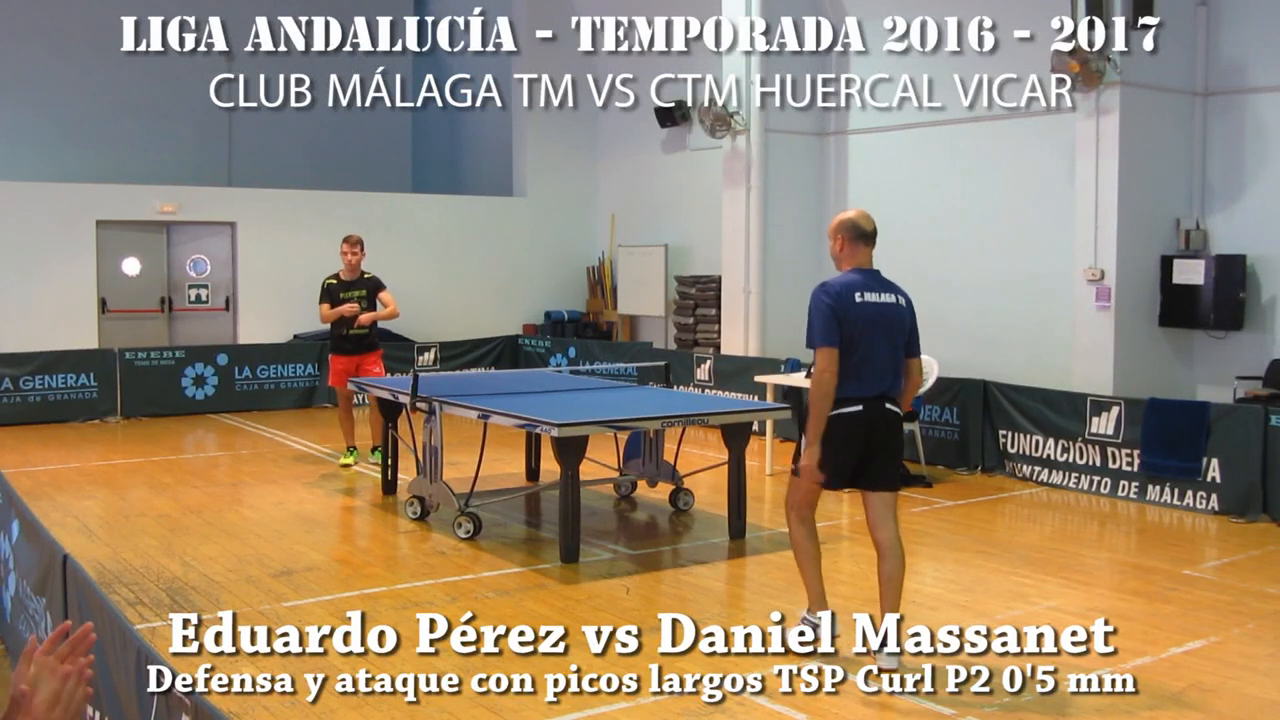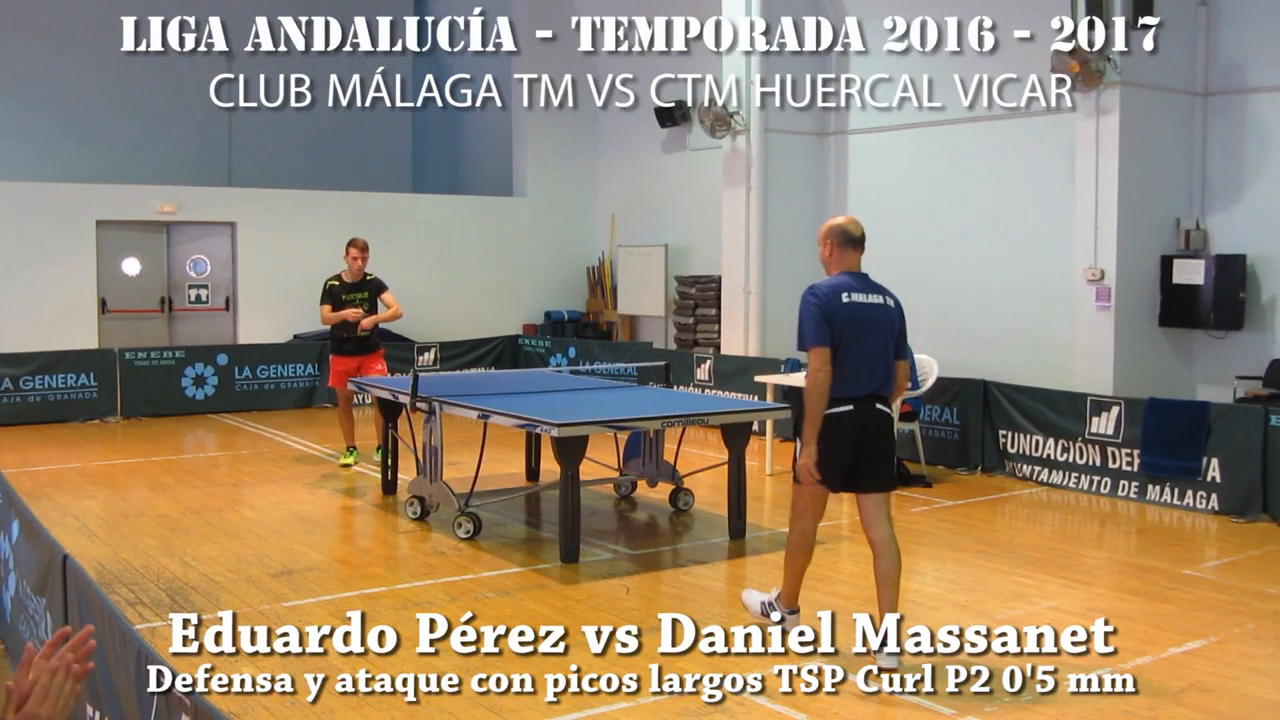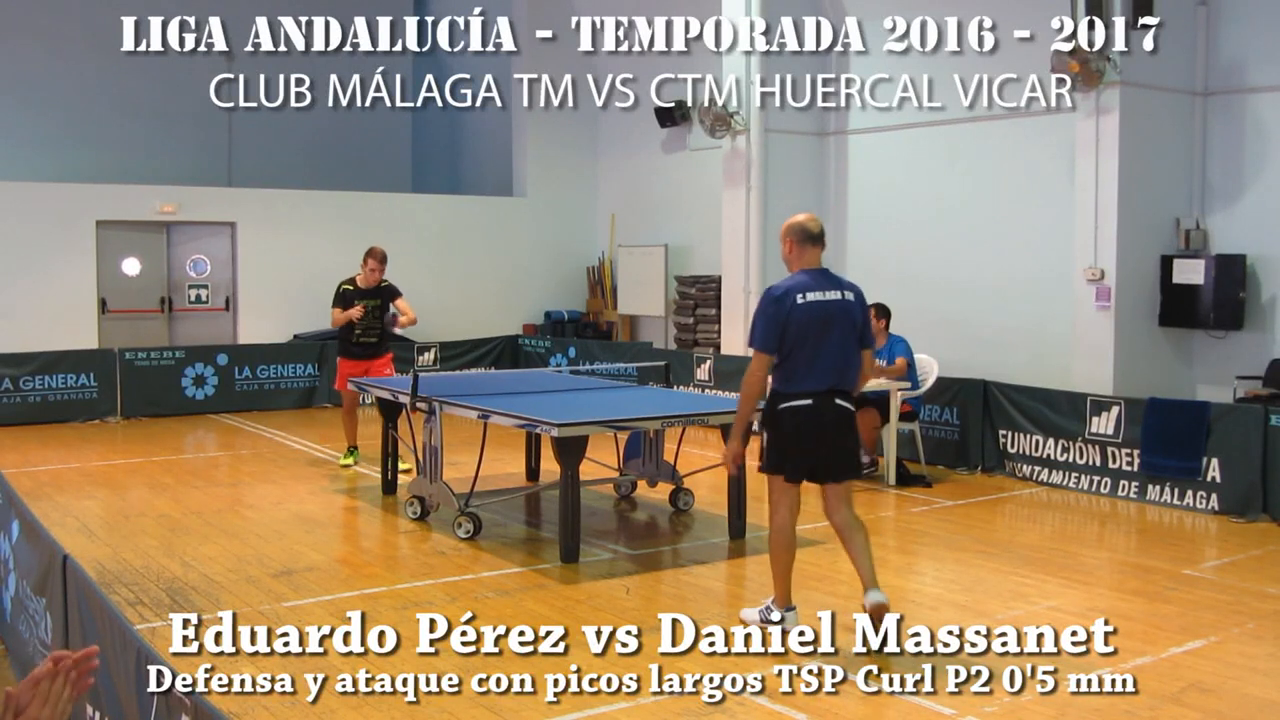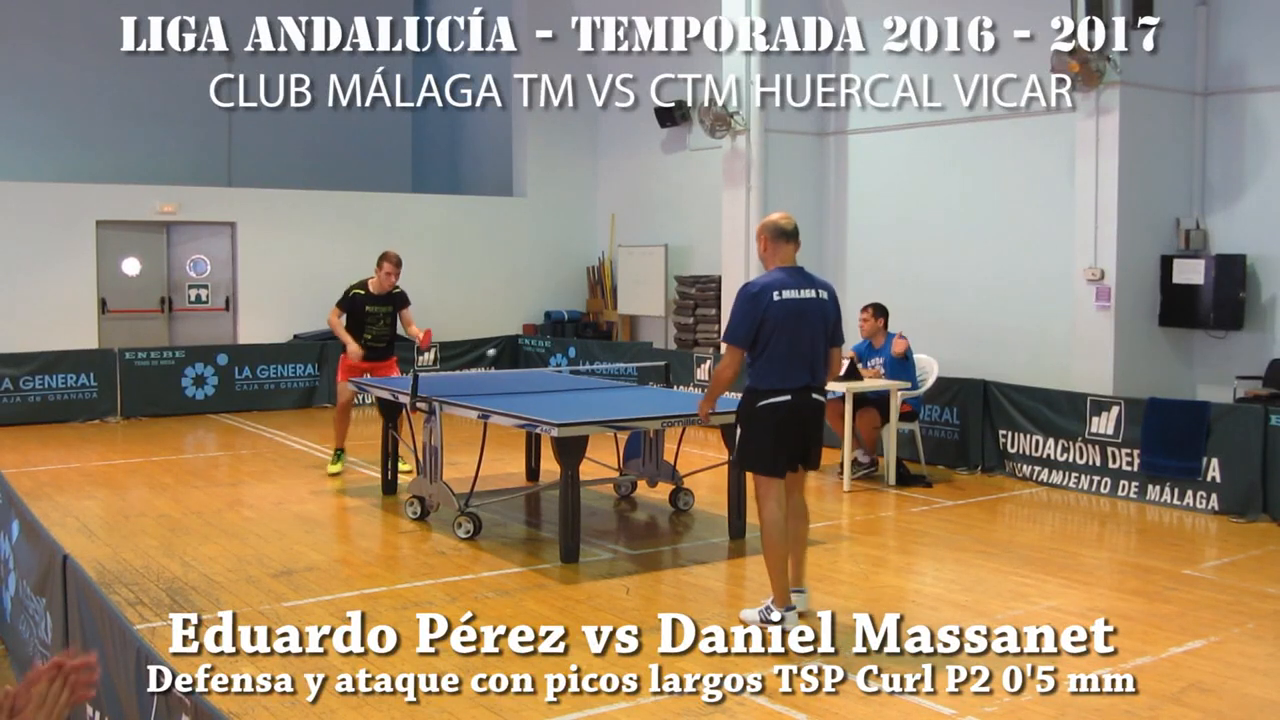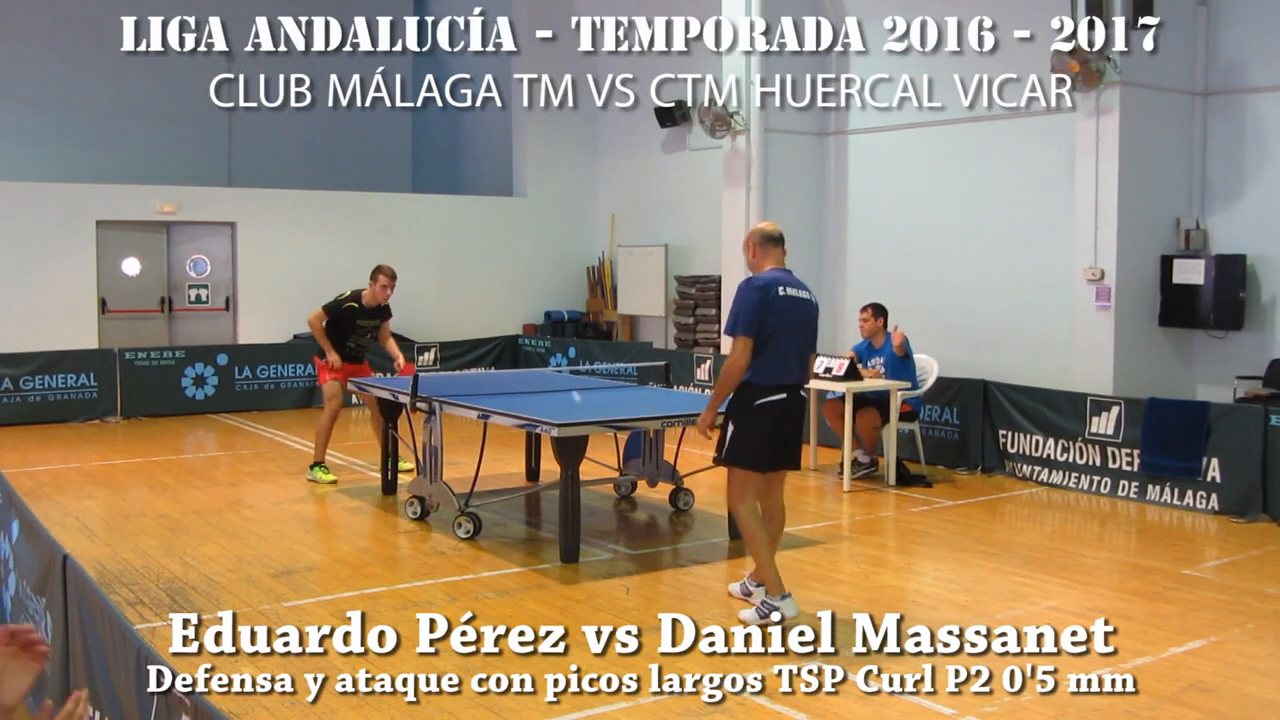
dt=0.3s
person 1, frame 1
left shoulder: (831, 293)
right shoulder: (900, 299)
left elbow: (826, 372)
right elbow: (913, 377)
left wrist: (812, 444)
left hip: (840, 417)
right hip: (884, 420)
left knee: (798, 511)
right knee: (885, 531)
left ankle: (818, 613)
person 1, frame 2
left shoulder: (821, 296)
right shoulder: (890, 302)
left elbow: (820, 372)
right elbow: (901, 379)
left wrist: (807, 442)
left hip: (833, 418)
right hip: (877, 421)
left knee: (805, 518)
right knee: (880, 529)
left ankle: (785, 605)
person 1, frame 3
left shoulder: (779, 296)
right shoulder: (853, 295)
left elbow: (758, 374)
right elbow: (866, 368)
left wrist: (736, 435)
left hip: (792, 412)
right hip: (839, 412)
left knee: (783, 511)
right knee: (841, 511)
left ankle: (781, 608)
right ankle: (873, 593)
person 1, frame 4
left shoulder: (755, 292)
right shoulder: (825, 292)
left elbow: (730, 365)
right elbow: (834, 364)
left wrist: (707, 401)
left hip: (767, 407)
right hip: (810, 406)
left knee: (772, 506)
right knee: (794, 498)
left ankle: (780, 607)
right ankle: (797, 588)
person 1, frame 5
left shoulder: (755, 287)
right shoulder: (807, 296)
left elbow: (739, 359)
left wrist: (710, 409)
left hip: (757, 403)
right hip: (794, 403)
left knee: (743, 501)
right knee: (772, 497)
left ankle: (776, 597)
right ankle: (759, 580)
person 2, frame 1
left shoulder: (372, 281)
right shoulder: (330, 284)
left elbow: (394, 310)
right elbow: (324, 317)
left wrist: (371, 315)
right wrist: (341, 310)
left hip: (369, 351)
right hip: (341, 353)
left knee: (377, 400)
right knee: (344, 401)
left ankle: (377, 449)
right ankle: (351, 449)
person 2, frame 2
left shoulder: (374, 282)
right shoulder: (331, 285)
left elbow: (397, 311)
right elbow: (324, 318)
left wrist: (373, 319)
right wrist: (344, 314)
left hip: (371, 351)
right hip: (342, 354)
right knee: (345, 402)
left ankle: (382, 448)
right ankle: (351, 449)
person 2, frame 3
left shoulder: (388, 289)
right shoulder: (345, 288)
left elbow: (412, 316)
right elbow: (334, 321)
left wrist: (404, 320)
right wrist: (349, 314)
left hip: (379, 355)
right hip: (350, 356)
right knee: (349, 405)
right ankle: (352, 449)
person 2, frame 4
left shoulder: (398, 295)
right shoulder: (356, 292)
left elbow: (408, 325)
right elbow: (333, 318)
left wrist: (419, 336)
right wrist: (349, 342)
left hip: (385, 359)
right hip: (354, 356)
right knee: (343, 402)
right ankle: (339, 452)
person 2, frame 5
left shoulder: (383, 308)
right shoulder: (347, 302)
left elbow: (385, 337)
right elbow: (314, 320)
left wrist: (399, 357)
right wrist: (329, 351)
left hip: (358, 362)
right hip: (332, 360)
left knee: (378, 404)
right knee: (333, 405)
right ankle: (317, 465)
